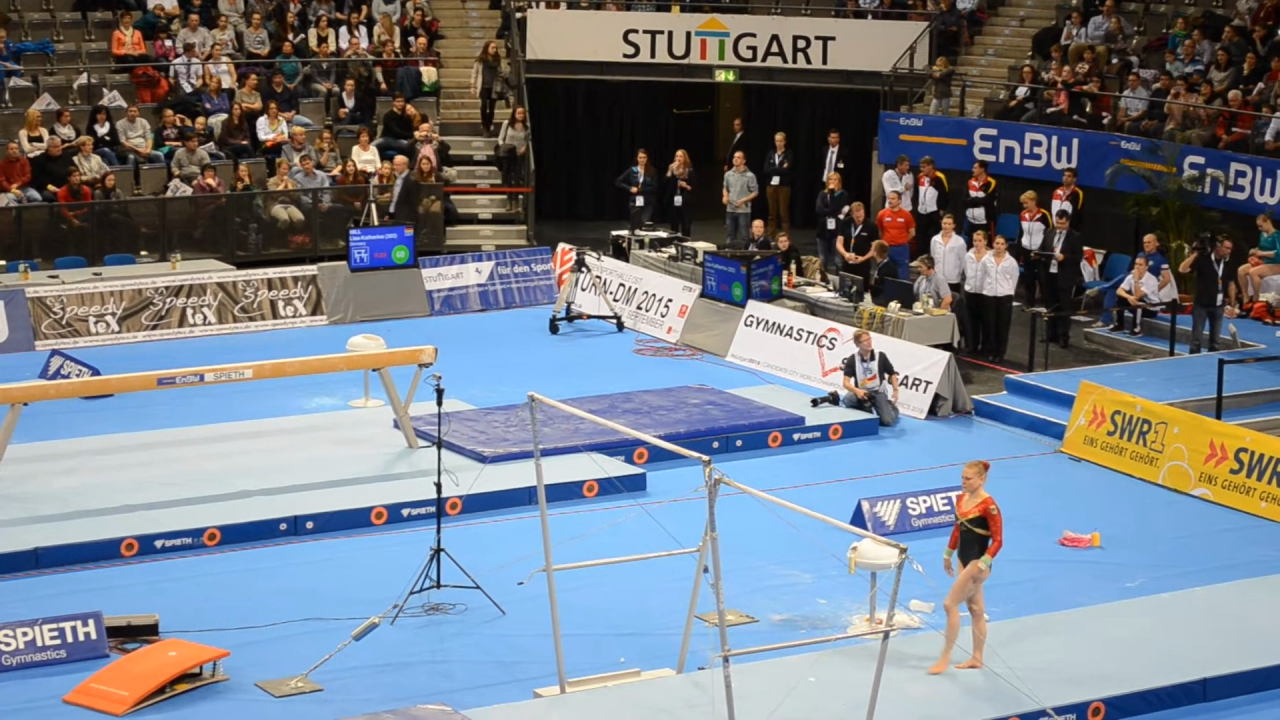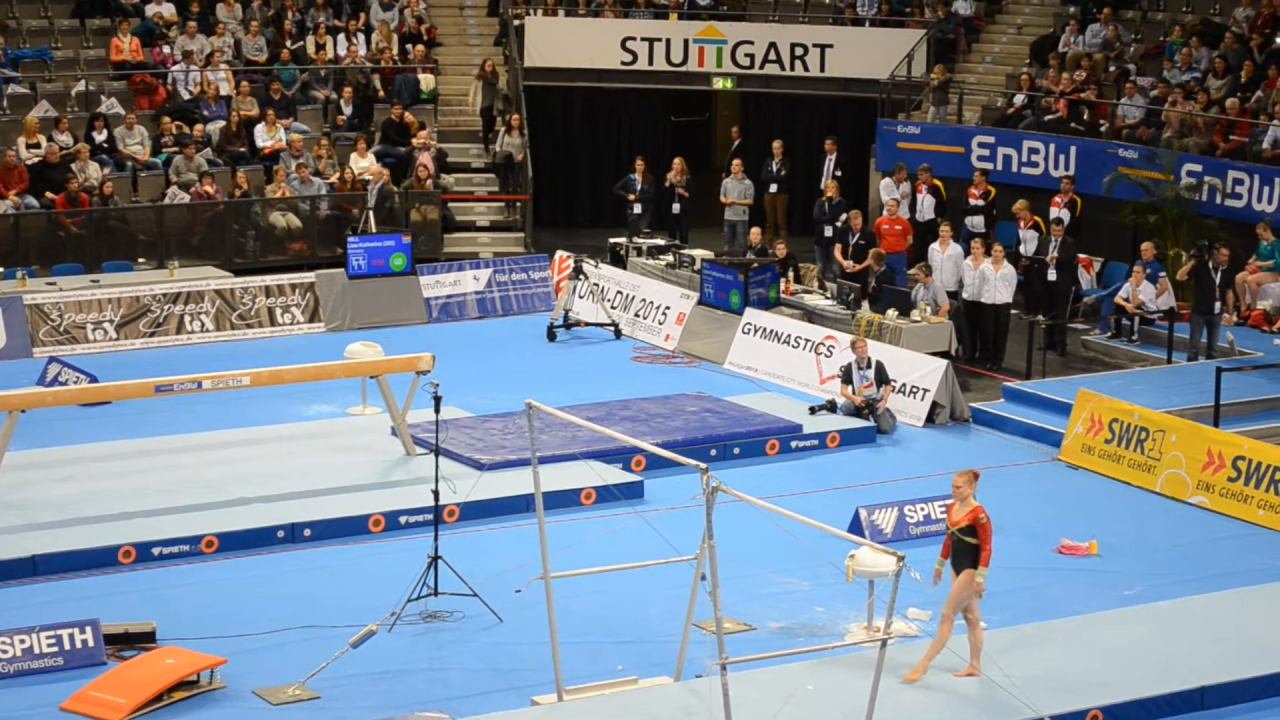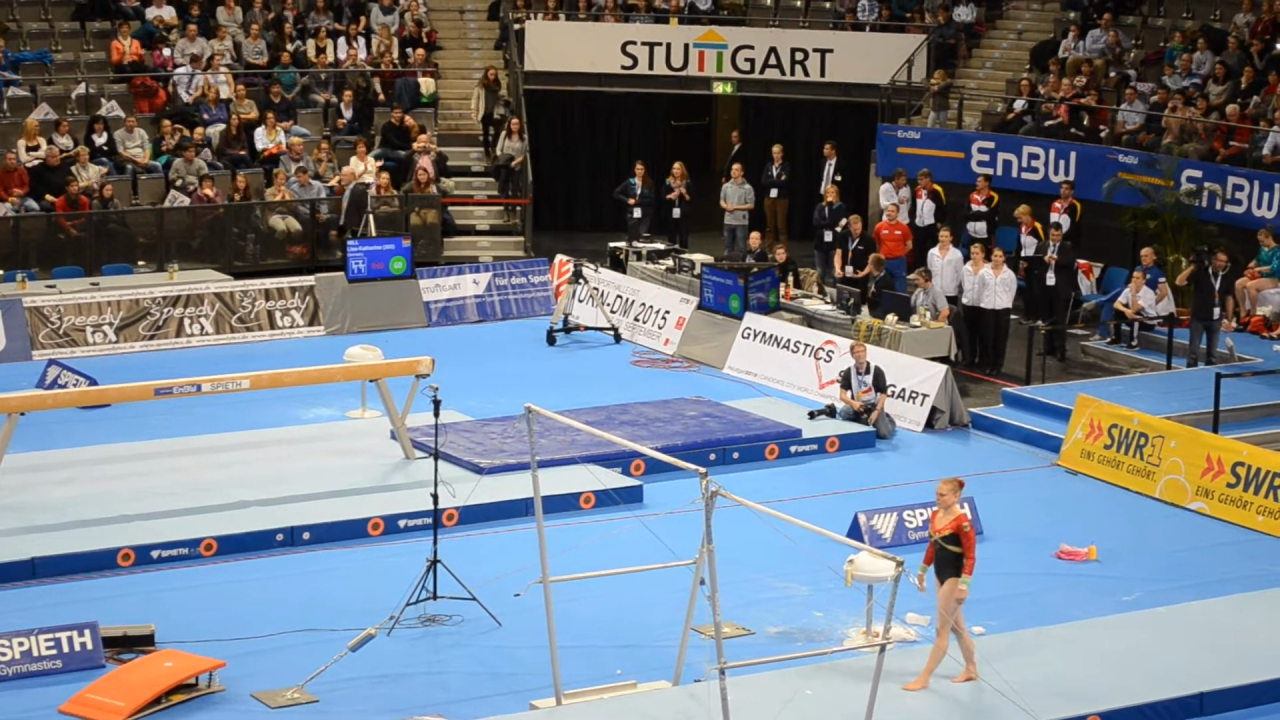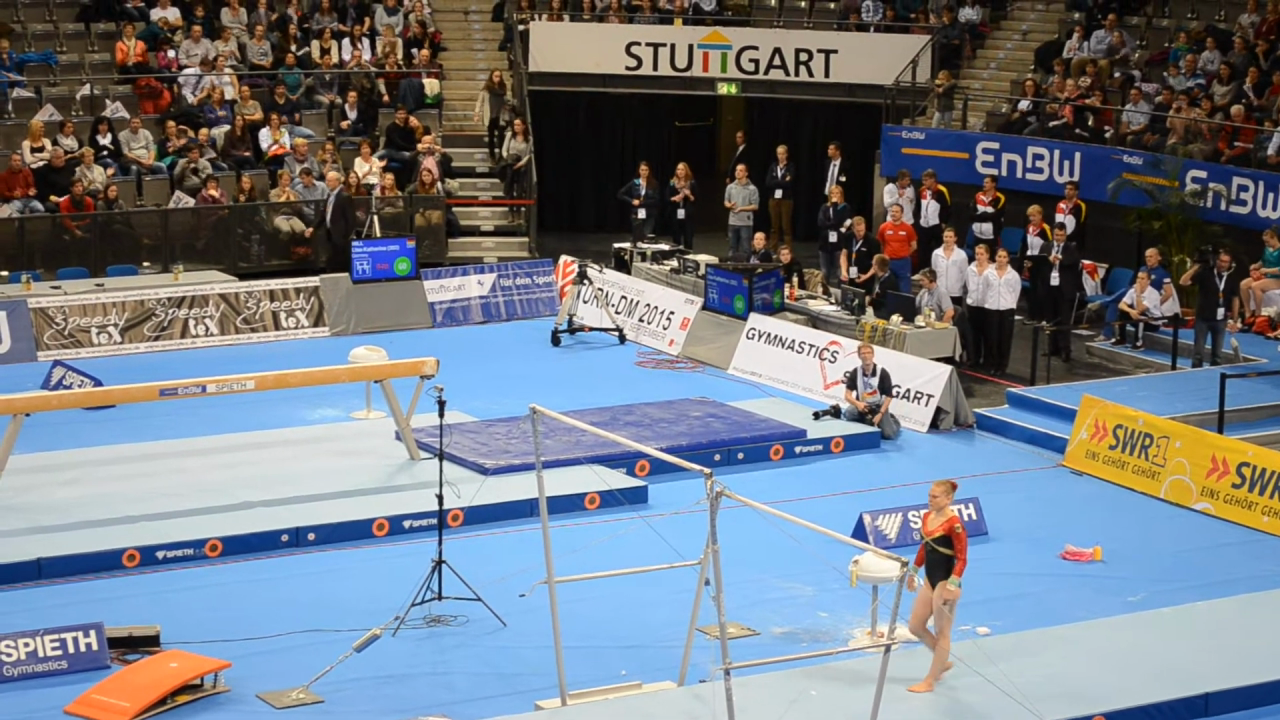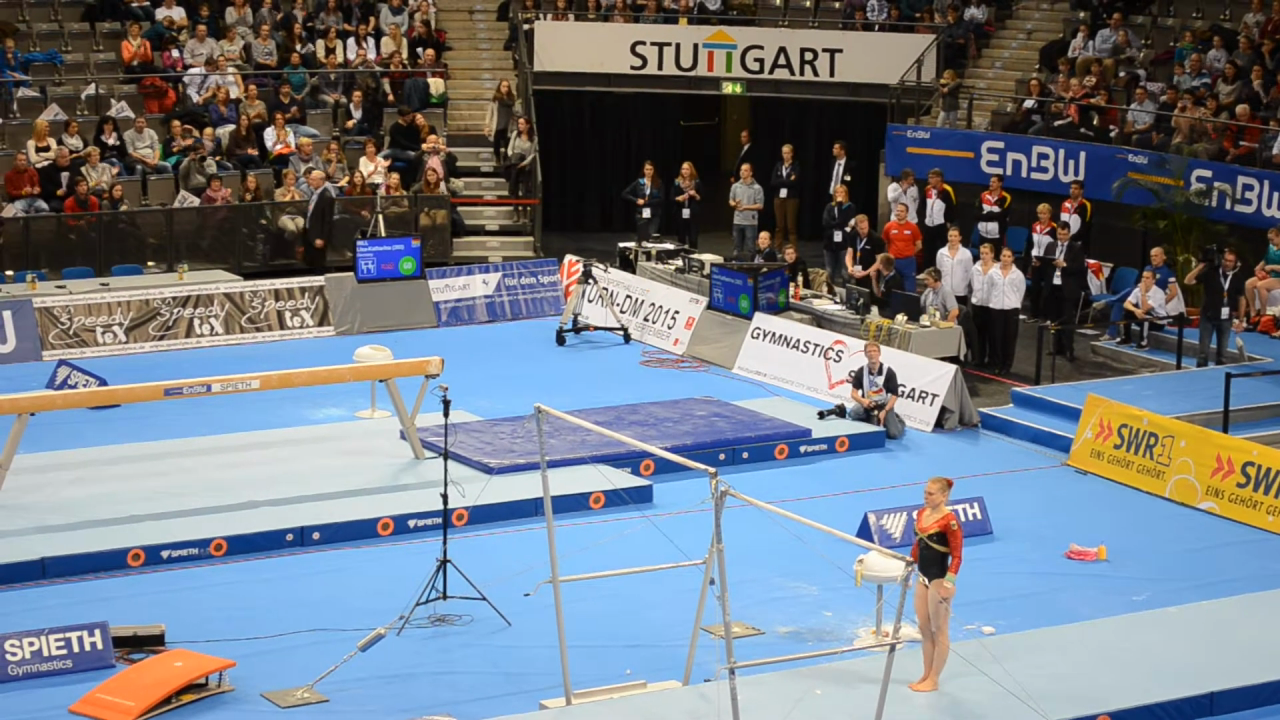
dt=0.3s
person 1, frame 1
left shoulder: (989, 505)
right shoulder: (961, 499)
left elbow: (997, 541)
left wrist: (982, 565)
right wrist: (948, 555)
left hip: (978, 563)
right hip: (964, 559)
left knee: (950, 604)
right knee: (976, 609)
left ankle: (945, 656)
right ankle: (976, 658)
person 1, frame 2
left shoulder: (978, 514)
right shoulder: (952, 508)
left elbow: (986, 548)
left wrist: (980, 578)
right wrist: (940, 565)
left hip: (970, 570)
right hip: (957, 568)
left knee: (946, 617)
right knee: (971, 618)
left ankle: (923, 665)
right ankle: (974, 666)
person 1, frame 3
left shoulder: (962, 522)
right shoulder: (935, 515)
left elbow: (970, 557)
left wrist: (963, 586)
right wrist: (922, 571)
left hip: (954, 579)
right hip: (940, 576)
left knee: (941, 629)
right knee: (956, 626)
left ankle: (924, 678)
right ankle: (971, 670)
person 1, frame 4
left shoulder: (954, 524)
right shoulder: (927, 517)
left elbow: (961, 559)
left wrist: (951, 587)
right wrist: (913, 573)
left hip: (945, 581)
right hip: (929, 580)
left knee: (941, 633)
right knee: (915, 626)
left ankle: (930, 681)
right ankle: (943, 662)
person 1, frame 5
left shoulder: (949, 521)
right shoulder: (921, 514)
left elbow: (956, 557)
left wrist: (947, 584)
left hip: (939, 579)
right hip: (923, 577)
left knee: (939, 631)
right knee: (925, 629)
left ankle: (933, 680)
right ankle: (927, 675)
